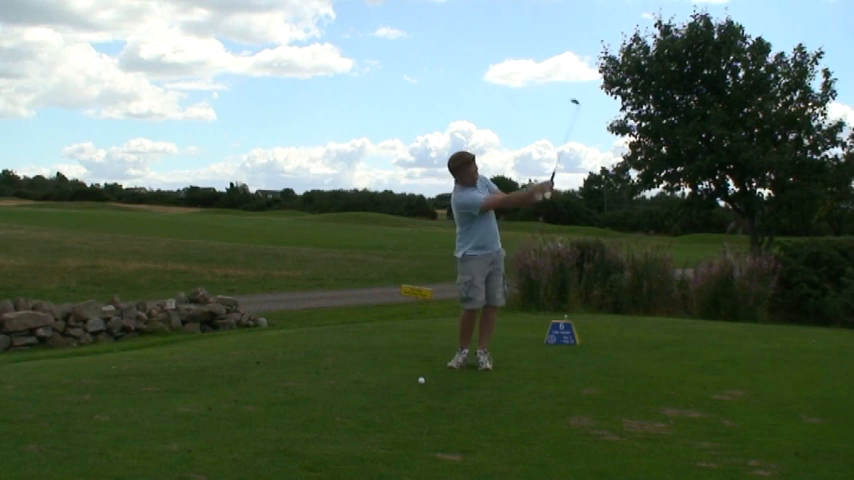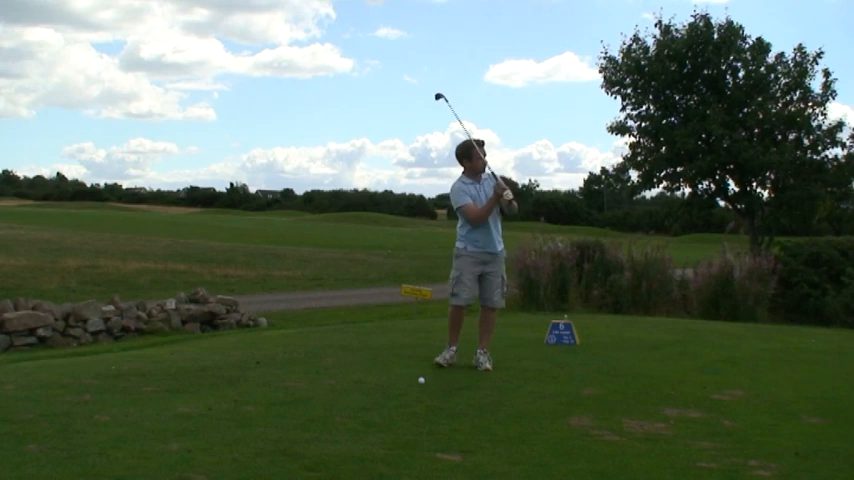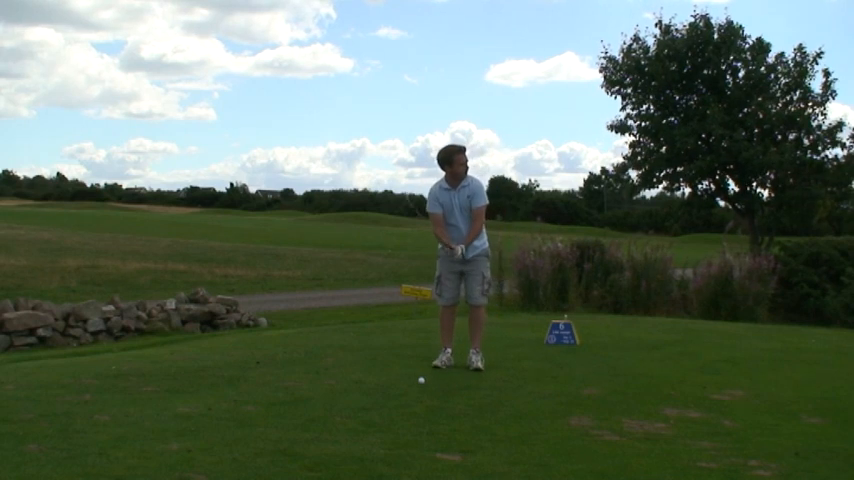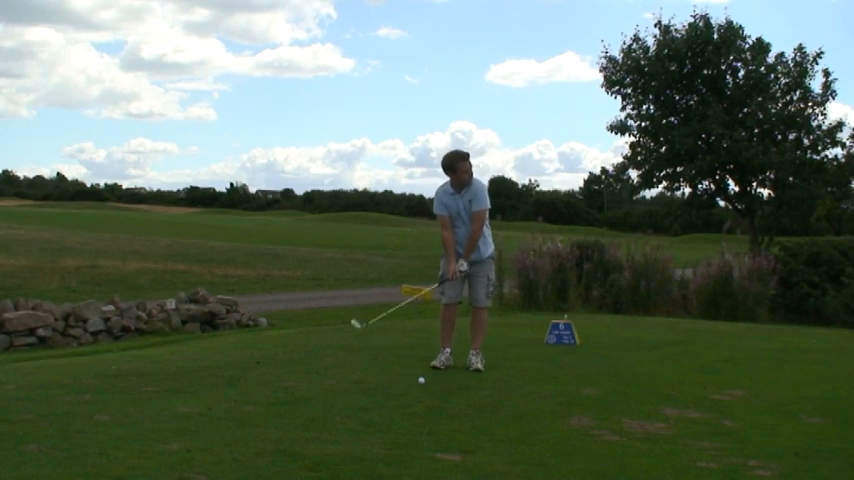
dt=0.7s
person 1, frame 1
left shoulder: (481, 181)
right shoulder: (462, 199)
left elbow: (505, 198)
right elbow: (502, 202)
left wrist: (533, 196)
right wrist: (535, 189)
left hip: (493, 253)
right hip: (471, 256)
left knee: (493, 305)
right knee: (472, 306)
left ankle: (483, 352)
right ankle: (462, 351)
person 1, frame 2
left shoulder: (491, 179)
right shoulder: (459, 188)
left elbow: (512, 210)
right elbow: (475, 220)
left wrist: (509, 200)
right wrist: (494, 199)
left hip: (494, 252)
right hip: (468, 252)
left knee: (491, 305)
right knee: (458, 303)
left ankle: (482, 352)
right ankle: (450, 349)
person 1, frame 3
left shoulder: (475, 186)
right shoulder: (435, 192)
left elbow: (478, 223)
right elbow: (438, 227)
left wrist: (462, 247)
right wrist: (451, 247)
left hip: (476, 252)
right hip: (448, 253)
left knee: (477, 303)
right knee: (447, 303)
left ankle: (475, 352)
right ankle: (446, 352)
person 1, frame 4
left shoulder: (478, 189)
right shoulder: (441, 194)
left elbow: (477, 228)
right elbow: (445, 230)
left wrist: (465, 260)
right wrist: (452, 262)
left hip: (481, 255)
right hip: (454, 254)
left knee: (480, 305)
right knee: (448, 303)
left ankle: (475, 353)
right ankle: (445, 352)
